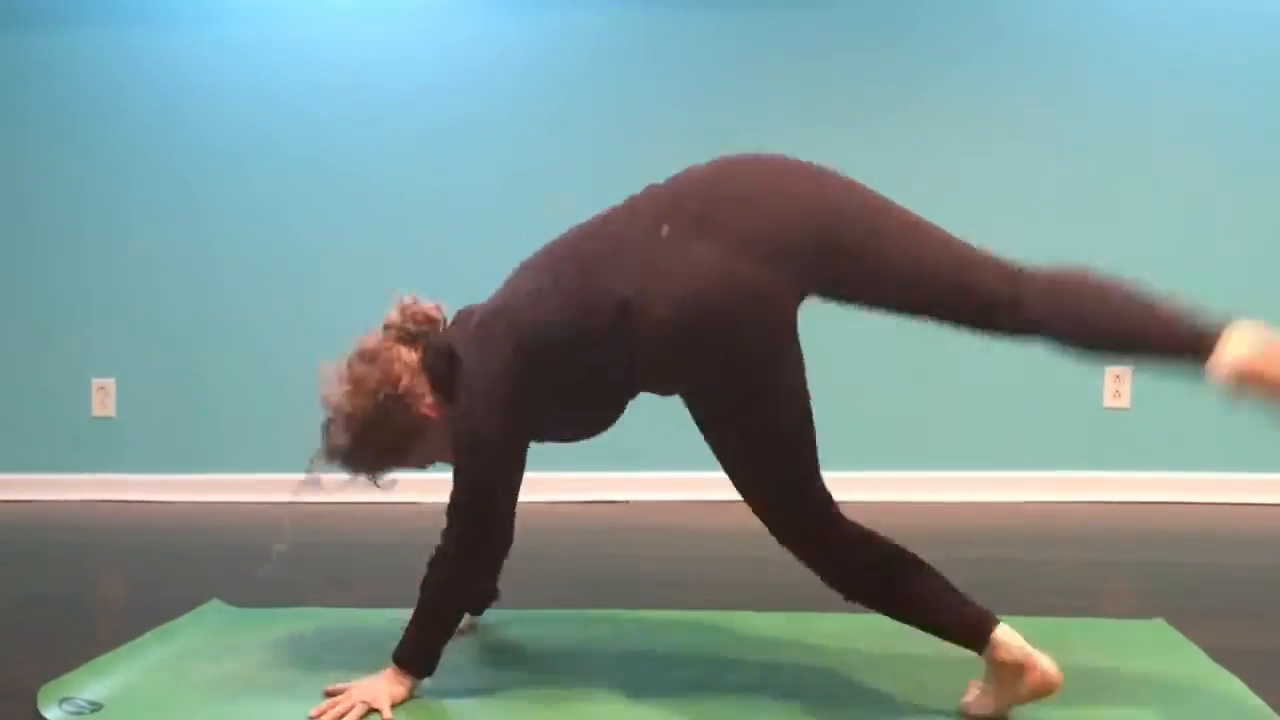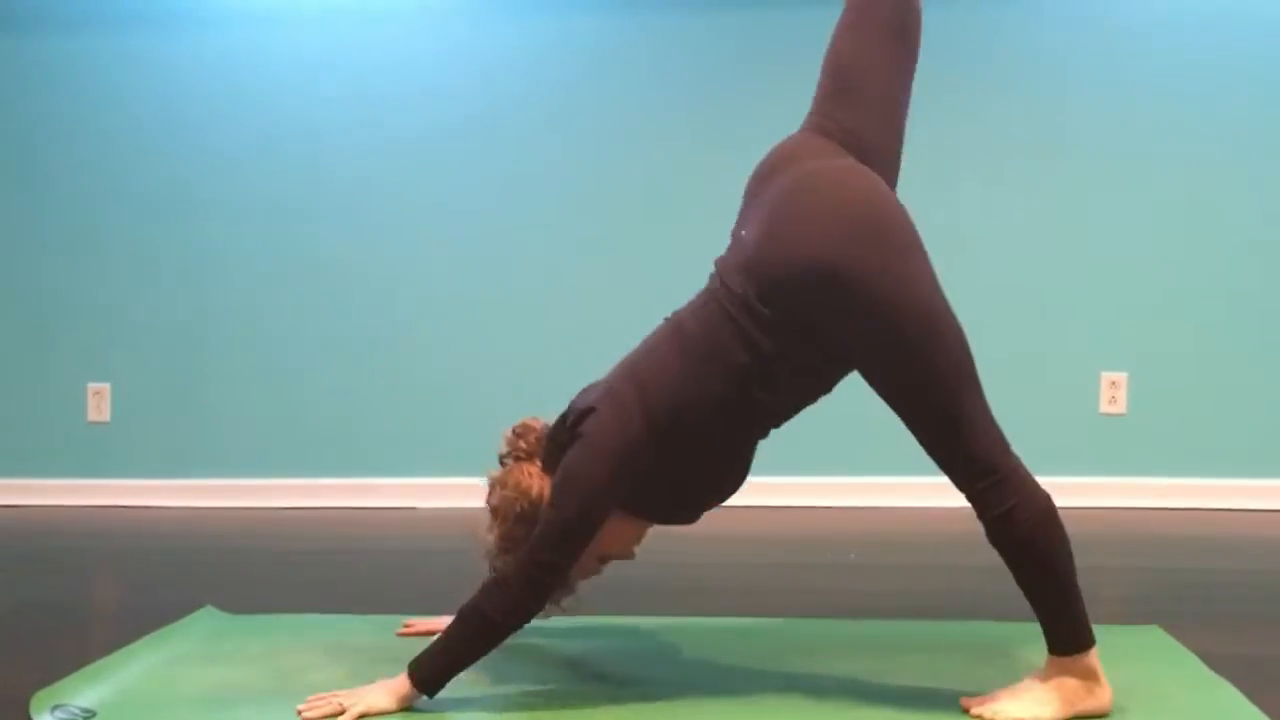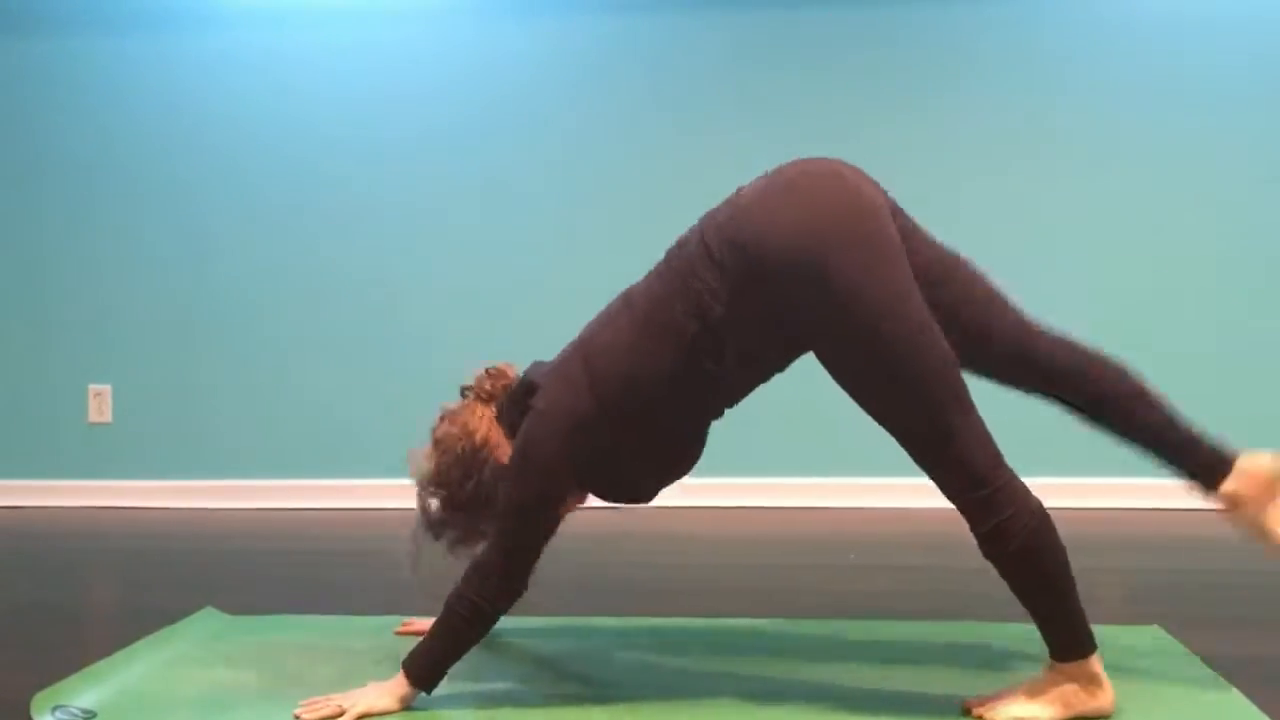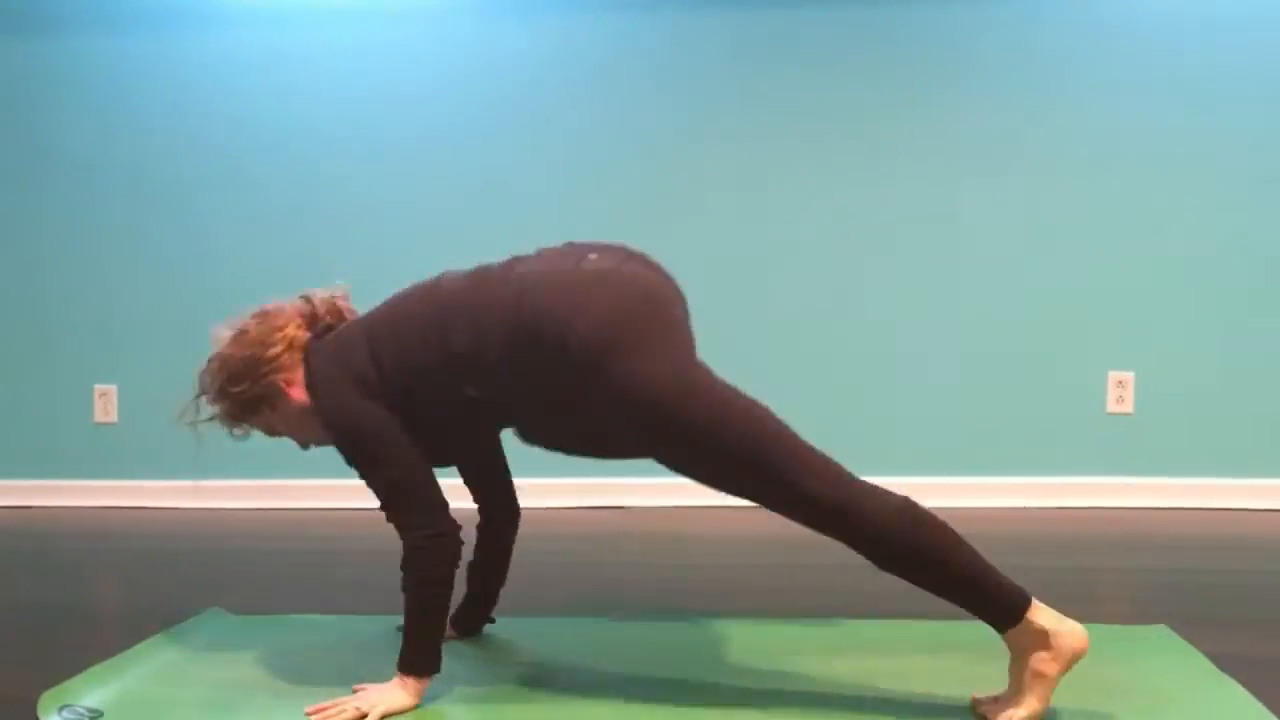
dt=0.3s
person 1, frame 1
left shoulder: (482, 392)
right shoulder: (481, 336)
left elbow: (471, 542)
right wrist: (466, 599)
left hip: (699, 304)
right hip: (744, 200)
left knee: (808, 521)
right knee: (1016, 295)
person 1, frame 2
left shoulder: (603, 462)
right shoulder: (596, 433)
left elbow: (525, 583)
right wrist: (463, 622)
left hip: (831, 251)
right hip: (814, 191)
left knee: (978, 459)
person 1, frame 3
left shoulder: (554, 430)
right shoulder: (556, 405)
left elbow: (503, 560)
right elbow: (509, 552)
right wrist: (454, 624)
left hip: (806, 246)
right hip: (820, 208)
left knee: (967, 460)
right knee: (1035, 354)
person 1, frame 4
left shoulder: (347, 394)
right shoulder: (378, 359)
left elbow: (431, 530)
right elbow: (494, 492)
right wrist: (470, 618)
left hip: (599, 333)
right hip: (617, 280)
left knee: (819, 491)
left ankle: (1036, 630)
